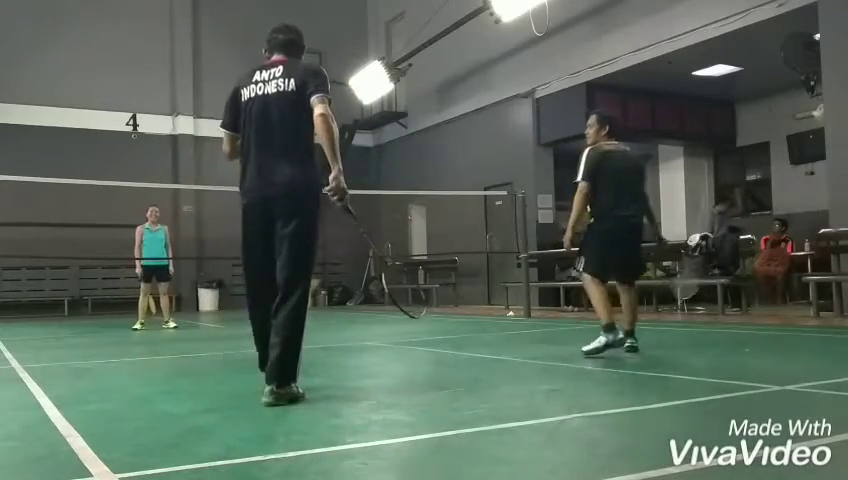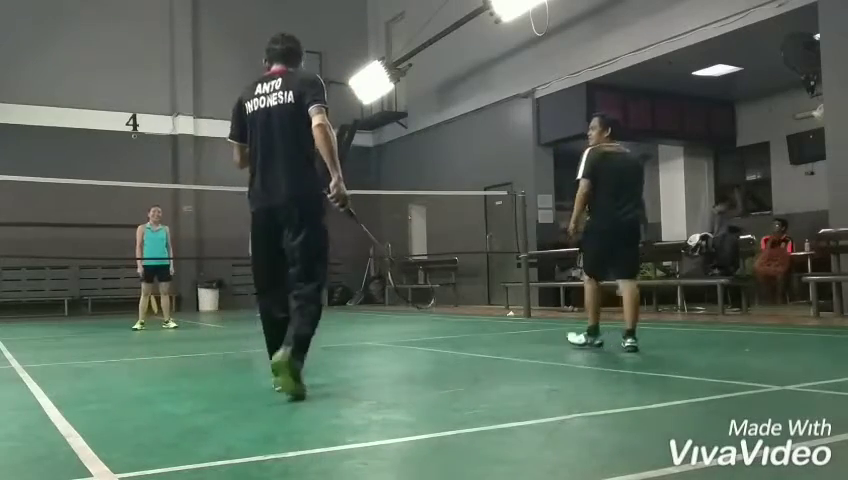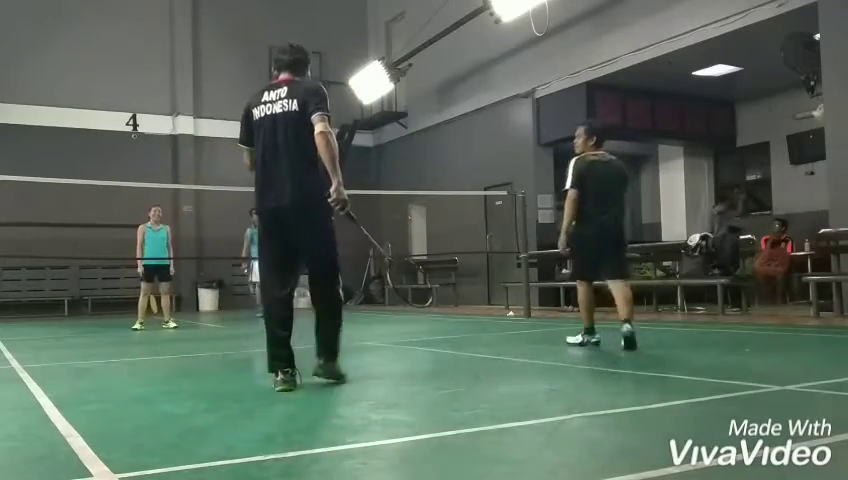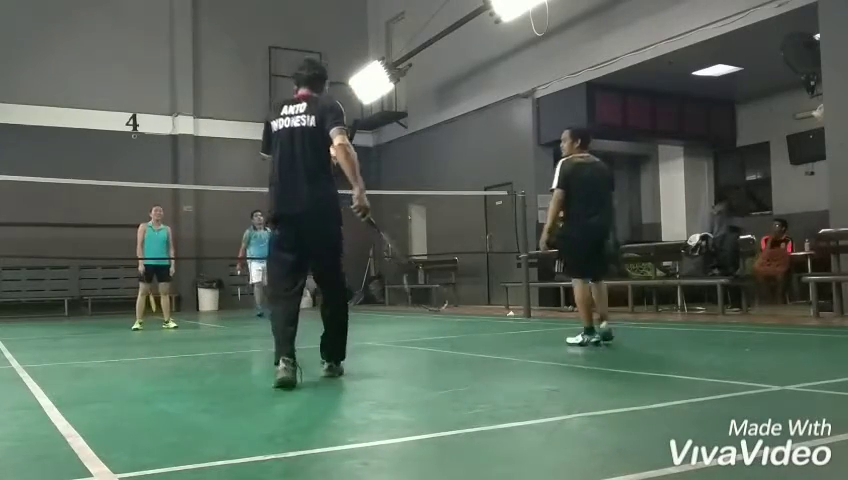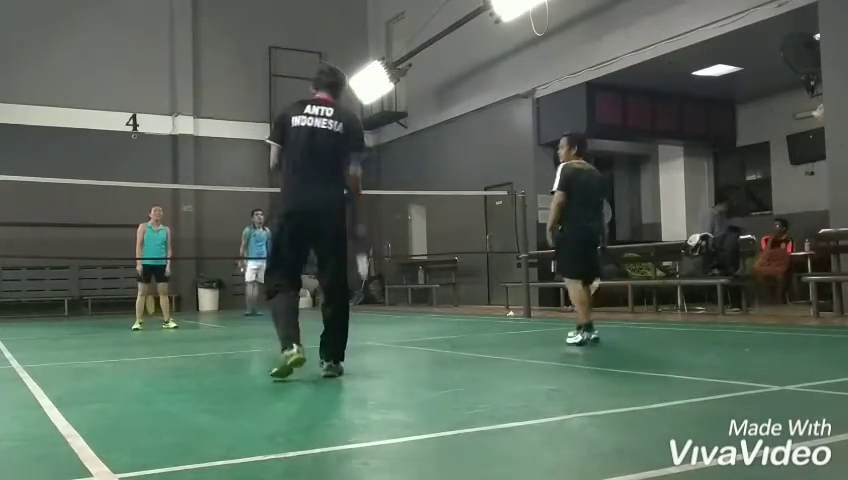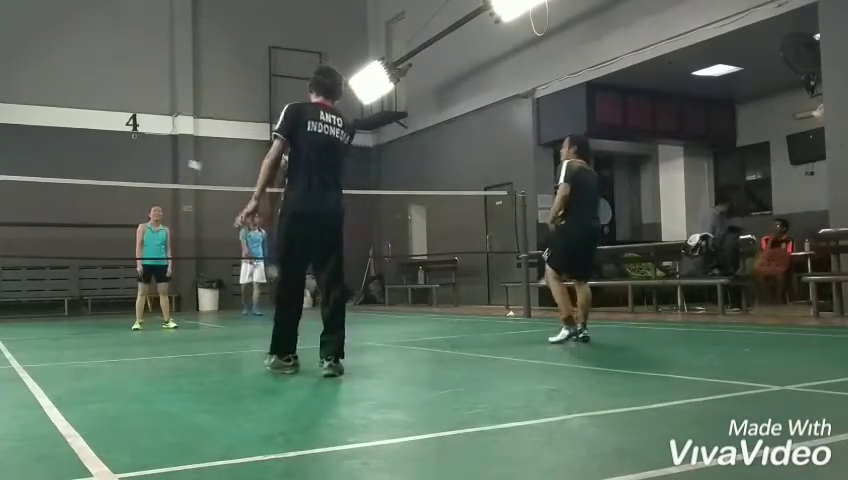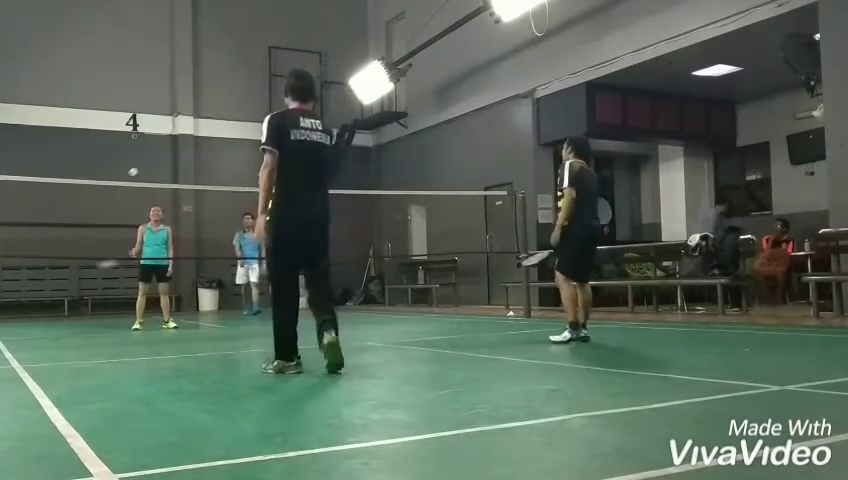
dt=0.3s
person 1, frame 1
left shoulder: (243, 85)
right shoulder: (309, 73)
left elbow: (229, 149)
right elbow: (321, 116)
right wrist: (336, 169)
left hip: (255, 193)
right hip: (297, 190)
left knee: (260, 287)
right knee: (291, 286)
left ankle: (272, 372)
right ankle: (279, 380)
person 1, frame 2
left shoulder: (247, 96)
right shoulder: (307, 82)
left elbow: (240, 158)
right elbow: (319, 126)
right wrist: (336, 176)
left hip: (262, 201)
right hip: (301, 197)
left knee: (270, 288)
right knee: (307, 281)
left ankle: (280, 359)
right ankle: (289, 354)
person 1, frame 3
left shoulder: (255, 102)
right shoulder: (311, 90)
right elbow: (322, 132)
right wrist: (336, 182)
left hip: (269, 205)
right hip: (307, 200)
left knee: (275, 288)
right knee: (324, 282)
left ankle: (282, 369)
right ankle: (327, 358)
person 1, frame 4
left shoulder: (274, 114)
right shoulder: (327, 106)
right elbow: (341, 145)
right wrist: (358, 189)
left hip: (284, 212)
right hip: (321, 210)
left knee: (283, 289)
right knee: (332, 287)
left ankle: (285, 359)
right ankle: (332, 359)
person 1, frame 5
left shoulder: (289, 113)
right shoulder: (349, 120)
left elbow: (275, 163)
right elbow: (353, 173)
left hip: (293, 208)
right hip: (331, 210)
left knee: (281, 282)
right knee: (334, 286)
left ankle: (290, 346)
right ankle: (331, 358)
person 1, frame 6
left shoulder: (295, 111)
right shoulder: (346, 127)
left elbow: (274, 157)
left wrist: (256, 199)
left hip: (298, 210)
right hip: (332, 213)
left knee: (290, 284)
right knee: (333, 286)
left ankle: (285, 355)
right ankle: (331, 357)
person 1, frame 7
left shoulder: (278, 120)
right shoulder: (326, 130)
left elbow: (269, 169)
left wrist: (262, 212)
left hip: (287, 216)
right hip: (318, 216)
left knee: (285, 287)
right knee: (319, 283)
left ankle: (287, 357)
right ankle: (328, 333)
person 2, frame 1
left shoulder: (593, 153)
right shoulder: (633, 158)
left elbow: (583, 192)
right elbow: (642, 197)
left wrist: (570, 228)
right wrist: (655, 229)
left hip: (605, 226)
right hip: (632, 226)
left knee: (591, 277)
right knee: (627, 282)
left ankle: (610, 330)
right ankle: (629, 336)
person 2, frame 2
left shoulder: (593, 154)
right shoulder: (633, 160)
left elbow: (584, 190)
right elbow: (638, 198)
left wrist: (574, 221)
right wrist: (641, 226)
left hip: (601, 225)
right hip: (629, 226)
left knee: (591, 278)
right knee: (627, 279)
left ankle: (592, 333)
right ankle: (630, 336)
person 2, frame 3
left shoulder: (579, 163)
right shoulder: (618, 166)
left elbow: (572, 199)
left wrist: (564, 232)
left hip: (587, 231)
right hip: (614, 231)
left knee: (584, 281)
right knee: (617, 279)
left ankle: (589, 332)
right ankle: (626, 324)
person 2, frame 4
left shoulder: (566, 165)
right shoulder: (603, 167)
left elbow: (558, 199)
right elbow: (610, 201)
left wrist: (547, 231)
right wrist: (610, 230)
left hip: (576, 231)
right hip: (601, 230)
left knee: (579, 280)
right knee: (597, 278)
left ankle: (589, 333)
right ankle: (604, 322)
person 2, frame 5
left shoulder: (565, 168)
right shoulder: (595, 173)
left elbow: (559, 200)
right elbow: (600, 207)
left wrist: (550, 228)
right wrist: (602, 235)
left hip: (572, 232)
right hip: (592, 232)
left knee: (572, 281)
right knee: (586, 281)
left ankle: (585, 329)
right ankle: (584, 329)
person 2, frame 6
left shoulder: (569, 166)
right shoulder: (592, 174)
left elbow: (563, 193)
left wrist: (551, 219)
left hip: (573, 229)
right hip: (591, 230)
left knee: (552, 273)
right knee: (581, 280)
left ankle: (569, 324)
right ankle: (581, 328)
person 2, frame 7
left shoulder: (570, 166)
right shoulder: (591, 173)
left elbow: (570, 196)
left wrist: (558, 227)
left hip: (576, 230)
right hip: (591, 229)
left knee: (563, 277)
right knee: (582, 280)
left ankle: (573, 327)
right ankle: (581, 328)
